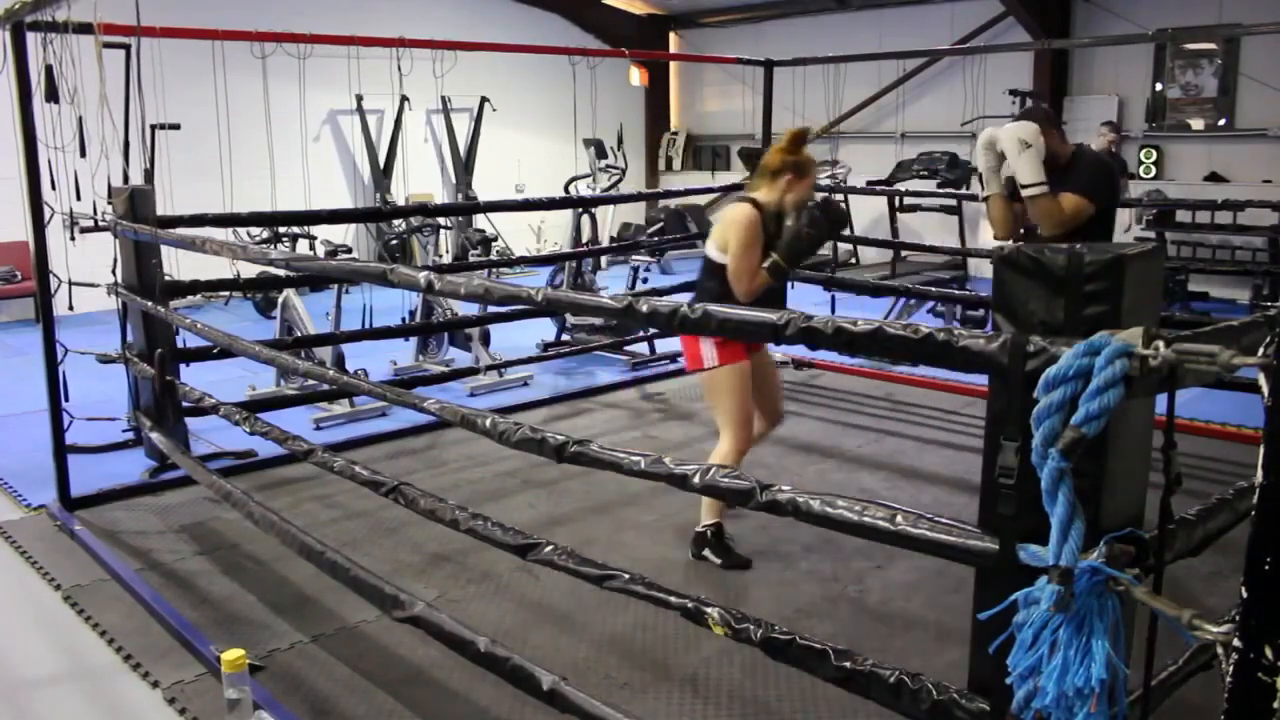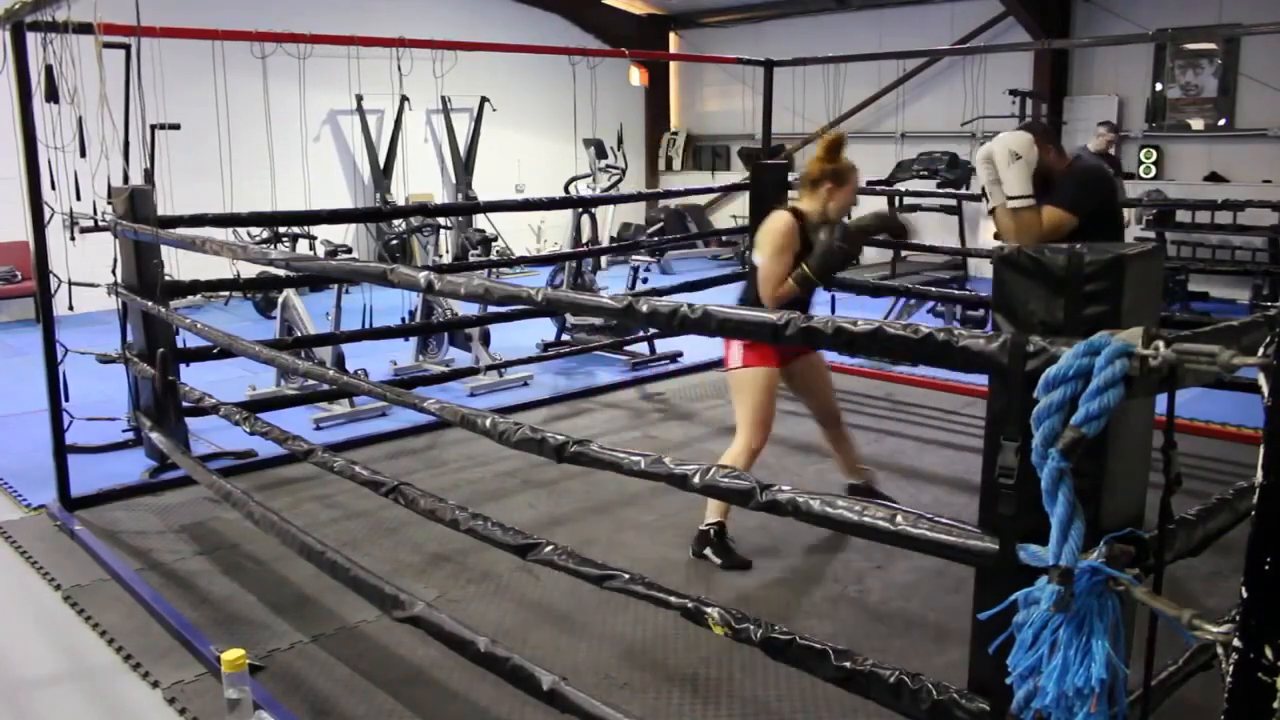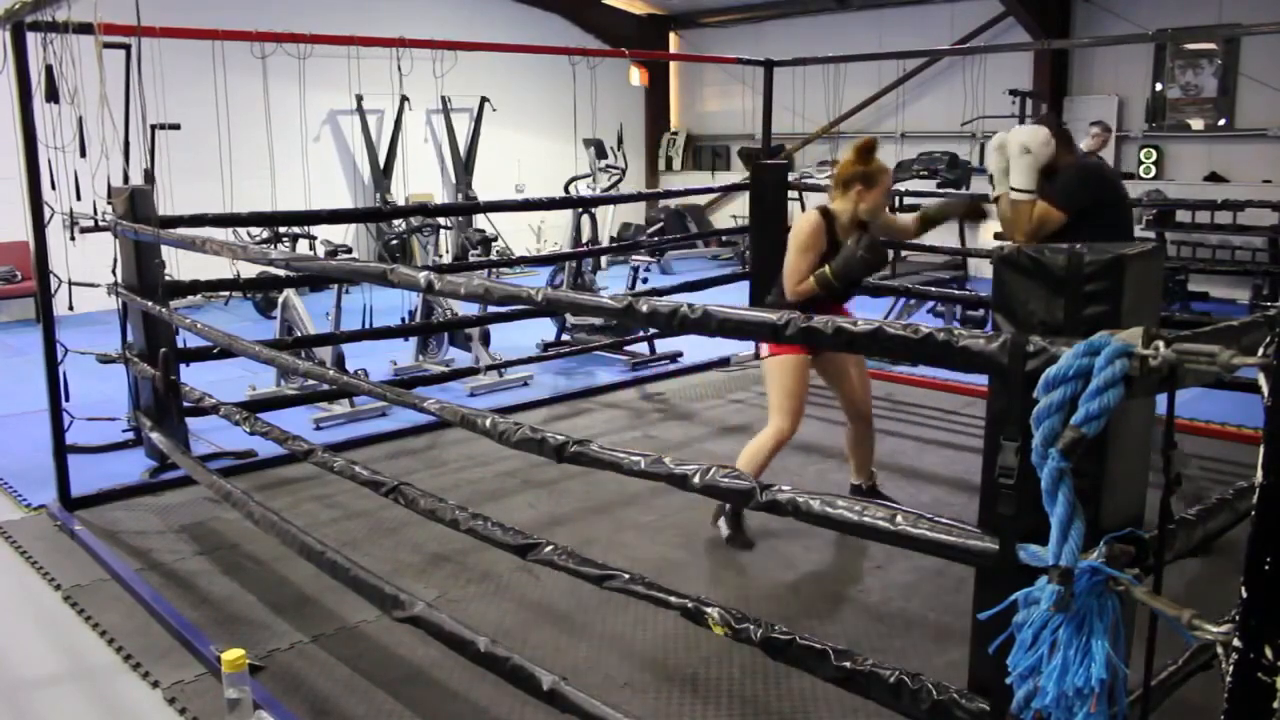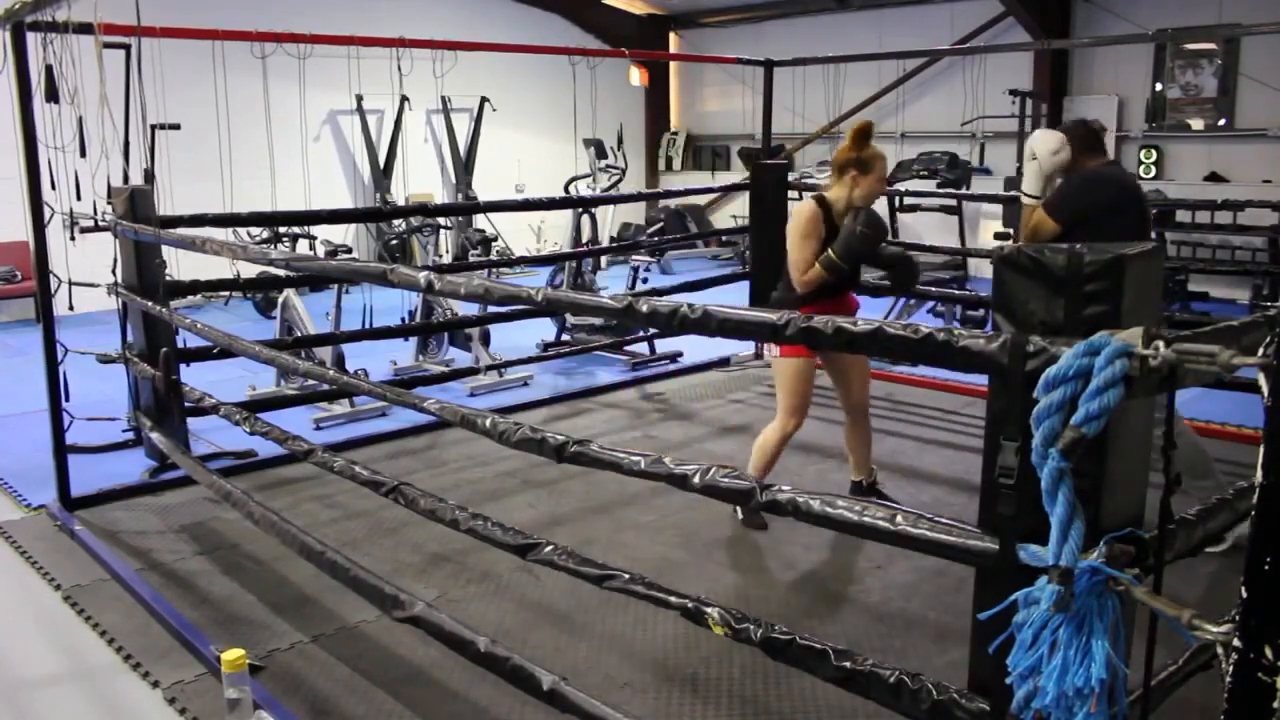
dt=0.2s
person 1, frame 1
left shoulder: (771, 211)
right shoulder: (743, 217)
left elbow: (776, 253)
right elbow: (745, 290)
left wrist: (807, 238)
right wrist: (790, 251)
right hip: (713, 333)
left knee: (770, 413)
right knee: (736, 435)
right ankle: (708, 534)
person 1, frame 2
left shoulder: (819, 222)
right shoulder: (784, 225)
left elbow: (851, 231)
right elbow: (772, 297)
left wrist: (876, 225)
right wrist: (819, 262)
right hip: (753, 337)
left knee: (830, 416)
right knee: (752, 437)
left ankle: (860, 484)
right ankle: (710, 533)
person 1, frame 3
left shoulder: (865, 220)
right shoulder: (812, 225)
left elbow: (903, 229)
right elbow: (794, 292)
left wrist: (943, 211)
right wrist: (844, 268)
left hip: (830, 320)
left knee: (861, 410)
right knee: (782, 427)
left ankle: (864, 486)
right ankle: (729, 506)
person 1, frame 4
left shoulder: (856, 210)
right shoulder: (809, 213)
right elbow: (803, 281)
left wrist: (880, 256)
right wrist: (845, 250)
left hip: (838, 312)
left knee: (858, 406)
right knee: (790, 420)
left ankle: (863, 484)
